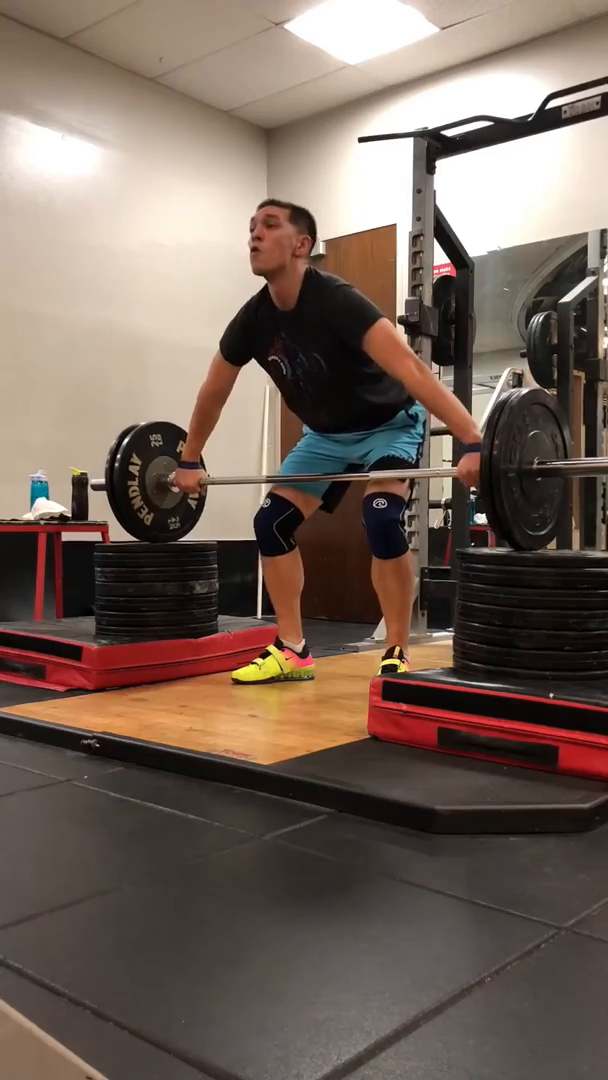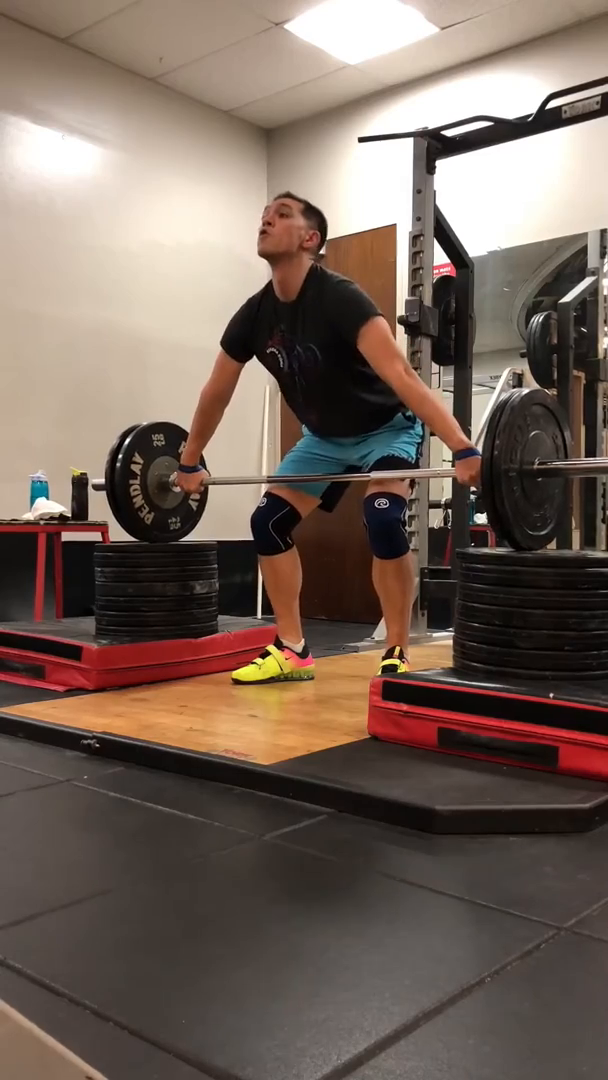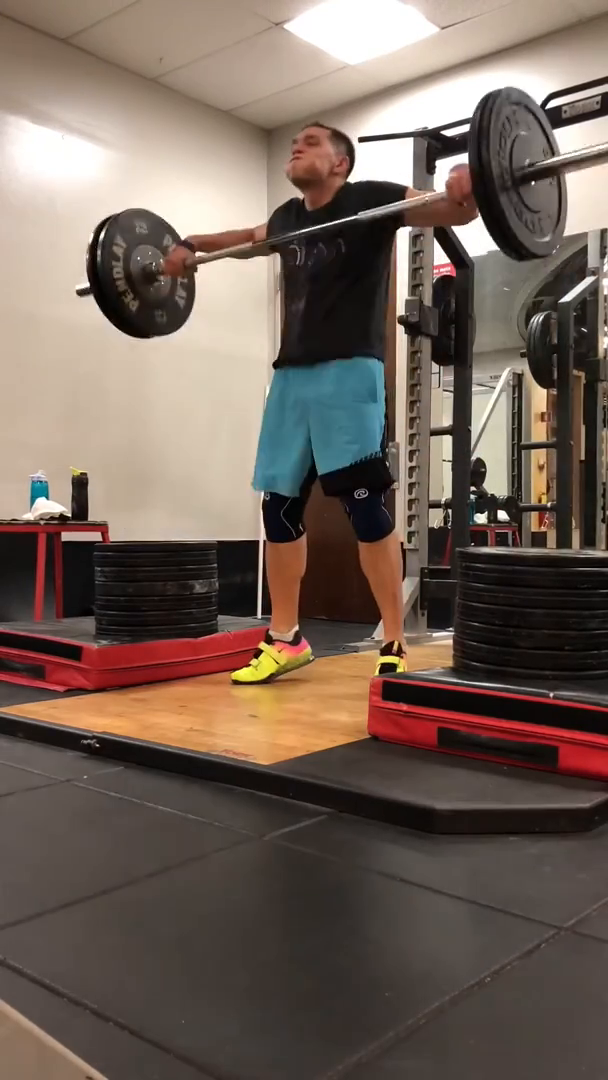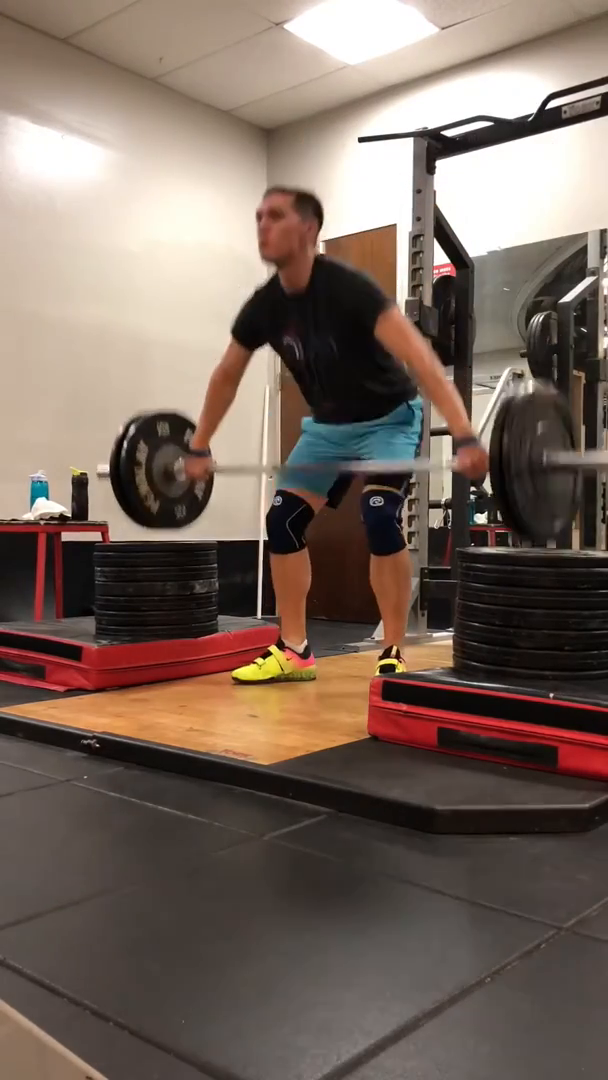
dt=0.7s
person 1, frame 1
left shoulder: (336, 302)
right shoulder: (252, 320)
left elbow: (411, 370)
right elbow: (212, 394)
left wrist: (474, 445)
right wrist: (189, 462)
left hip: (387, 424)
right hip: (325, 433)
left knee: (382, 519)
right knee: (272, 521)
left ankle: (397, 657)
right ankle: (292, 651)
person 1, frame 2
left shoulder: (339, 298)
right shoulder: (254, 316)
left elbow: (399, 374)
right elbow: (216, 393)
left wrist: (463, 451)
right wrist: (189, 462)
left hip: (385, 428)
right hip: (323, 436)
left knee: (383, 520)
right knee: (268, 520)
left ankle: (397, 657)
right ankle: (291, 650)
person 1, frame 3
left shoulder: (368, 200)
right shoulder: (289, 216)
left elbow: (455, 205)
right elbow: (253, 235)
left wrist: (464, 186)
right wrist: (191, 246)
left hip: (349, 370)
right hip: (291, 374)
left knee: (364, 504)
right knee: (278, 507)
left ankle: (395, 647)
right ankle: (285, 639)
person 1, frame 4
left shoulder: (348, 288)
right shoulder: (264, 306)
left elbow: (418, 357)
right elbow: (226, 376)
left wrist: (464, 437)
right wrist: (199, 448)
left hip: (387, 418)
right hip: (328, 423)
left knee: (379, 516)
right knee: (282, 519)
left ankle: (393, 656)
right ankle: (293, 650)
